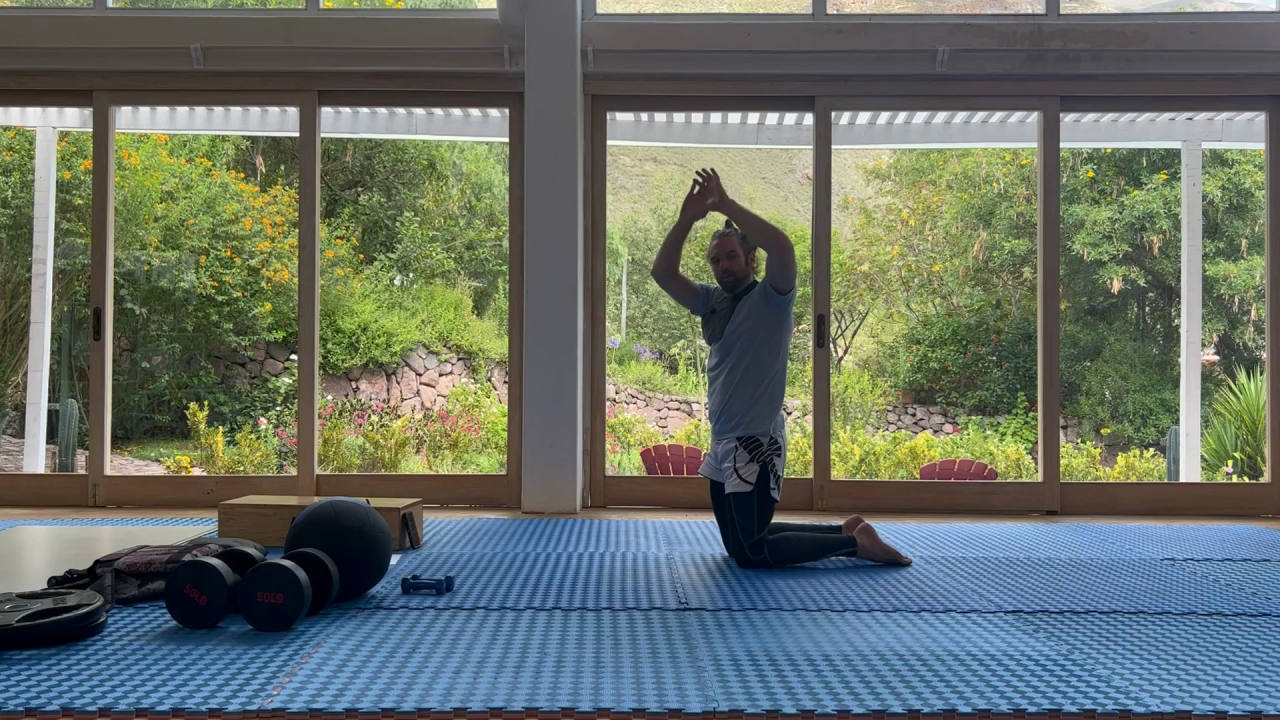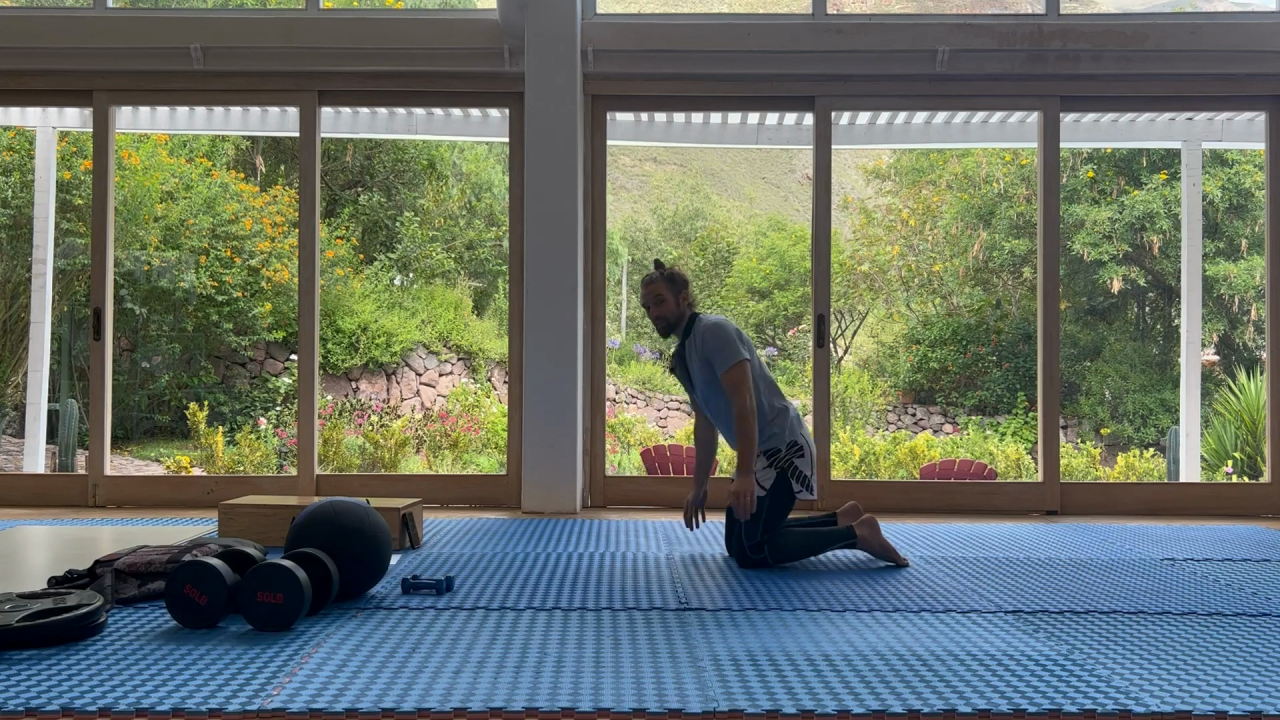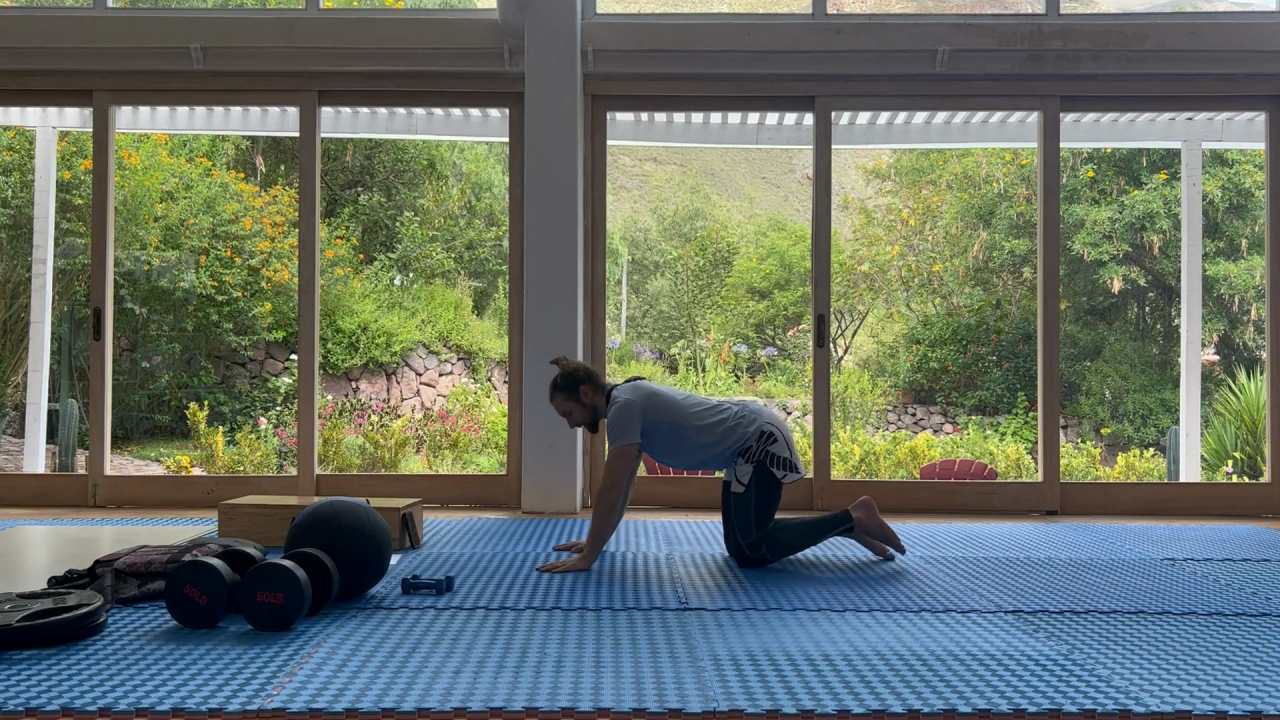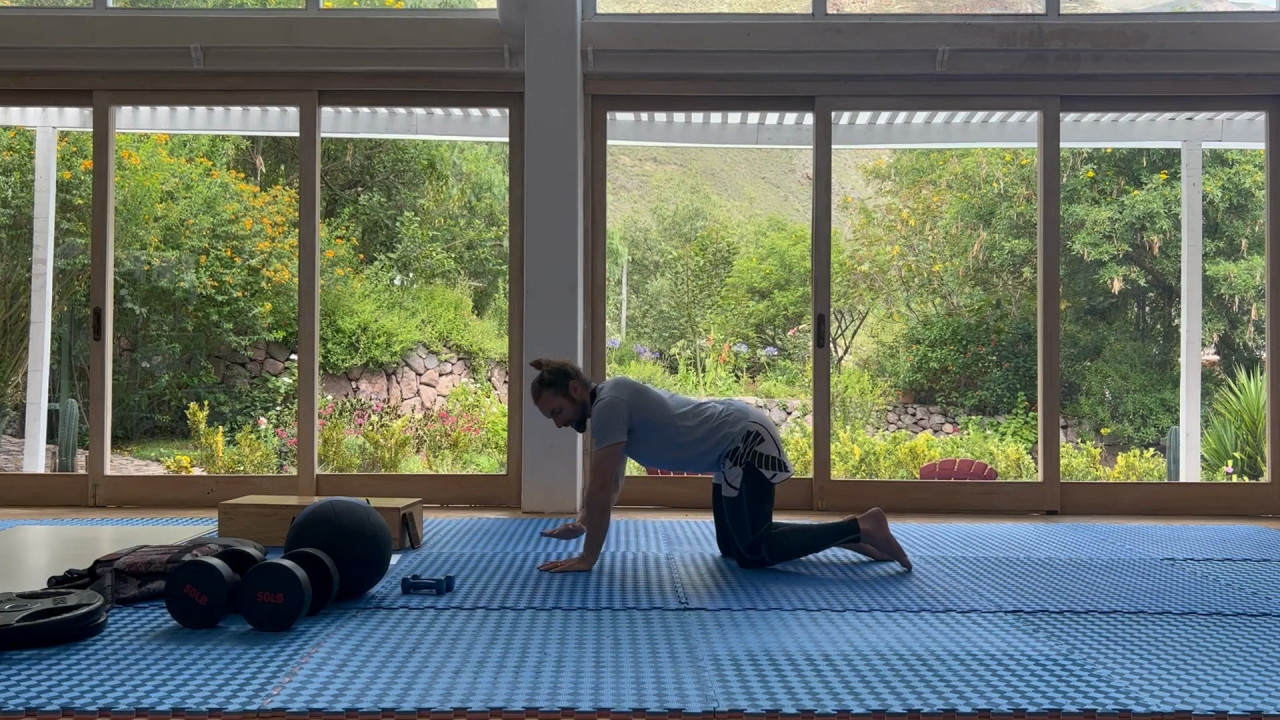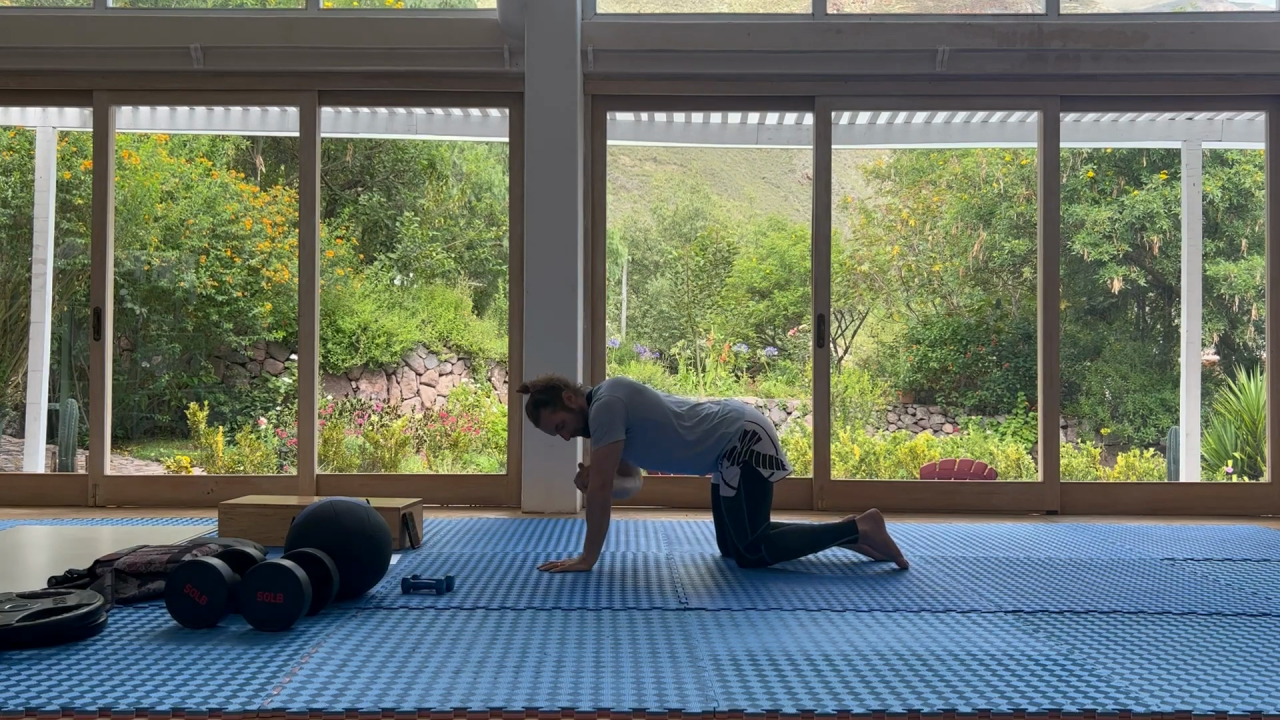
dt=1s
person 1, frame 1
left shoulder: (772, 297)
right shoulder: (711, 302)
left elbow: (781, 246)
right elbow: (662, 272)
left wrist: (725, 205)
right wrist: (689, 217)
left hip: (754, 444)
right hip: (723, 446)
left knee: (751, 552)
right knee: (741, 545)
left ankle: (855, 543)
right ankle: (846, 530)
person 1, frame 2
left shoulder: (713, 332)
right shoulder: (684, 353)
left elbow: (743, 404)
right elbow: (705, 422)
left wrist: (745, 475)
right wrist: (699, 485)
left hip: (781, 448)
right hip: (763, 451)
left knee: (750, 551)
right knee: (740, 544)
left ankle: (855, 533)
right ankle: (841, 520)
person 1, frame 3
left shoulder: (623, 407)
right shoulder: (629, 399)
left elbow: (611, 489)
right elbow: (623, 486)
left wrist: (590, 554)
right wrist: (594, 540)
left hip: (760, 441)
right hip: (750, 442)
left knee: (751, 553)
right knee: (739, 544)
left ankle: (852, 518)
right ankle: (848, 523)
person 1, frame 4
left shoulder: (608, 405)
right shoulder: (611, 400)
left elbow: (598, 489)
right elbow: (611, 484)
left wrist: (588, 558)
right wrist: (581, 524)
left hip: (746, 440)
right hip: (735, 440)
left knee: (752, 553)
right knee: (732, 544)
left ankle: (859, 526)
right ankle: (845, 533)
person 1, frame 5
left shoulder: (605, 405)
right shoulder: (607, 405)
left elbow: (602, 491)
right elbow: (621, 477)
left wrist: (587, 558)
right wrist: (592, 479)
left hip: (742, 438)
right hip: (734, 436)
left knee: (752, 552)
right knee: (732, 545)
left ankle: (856, 528)
right ankle: (846, 533)
